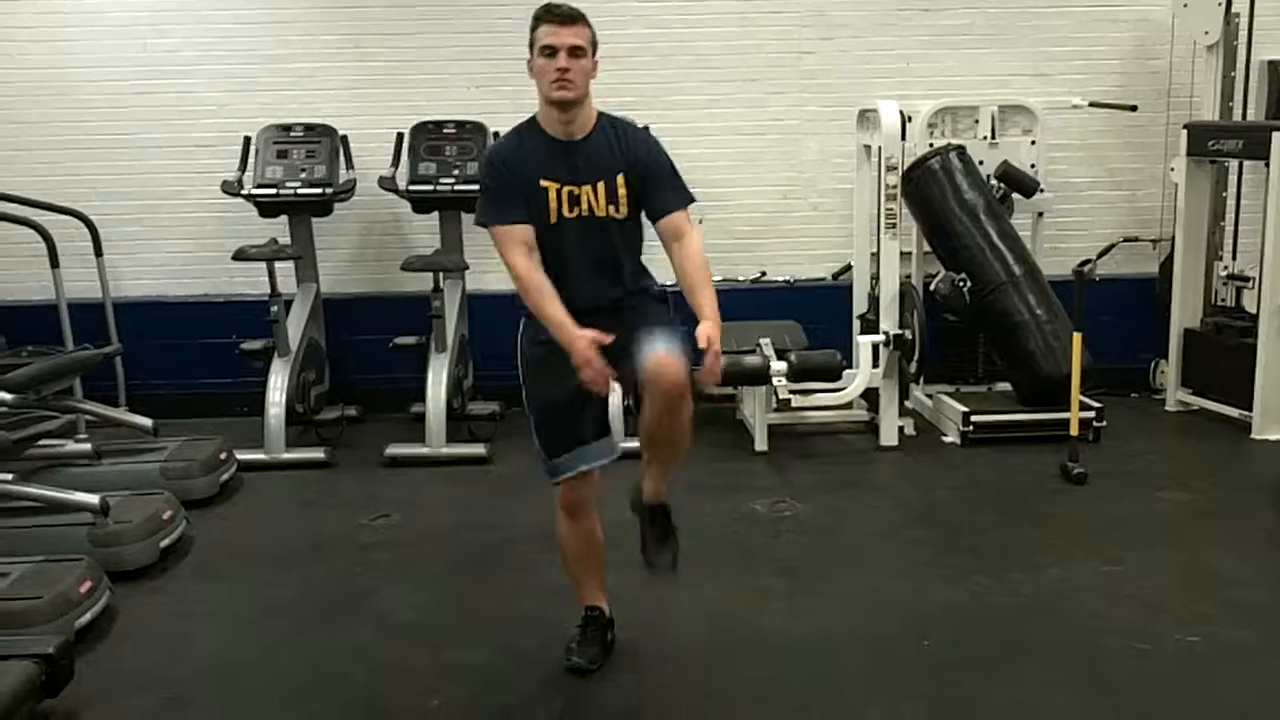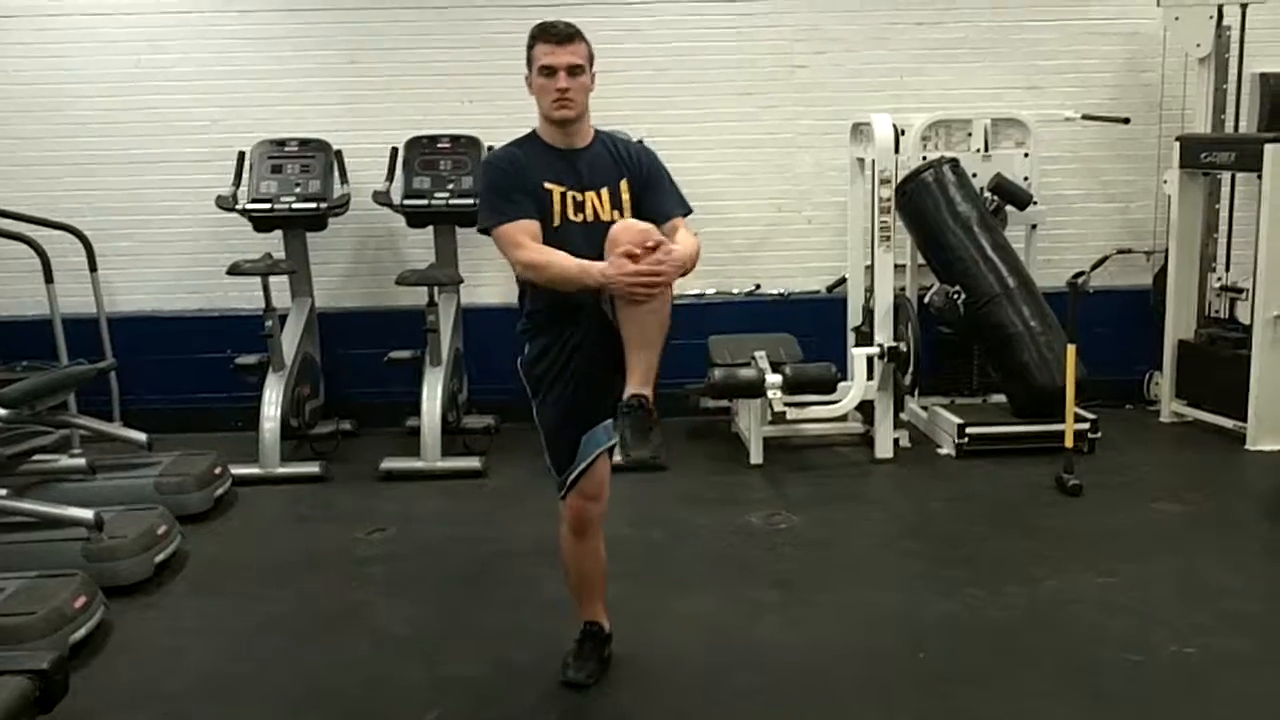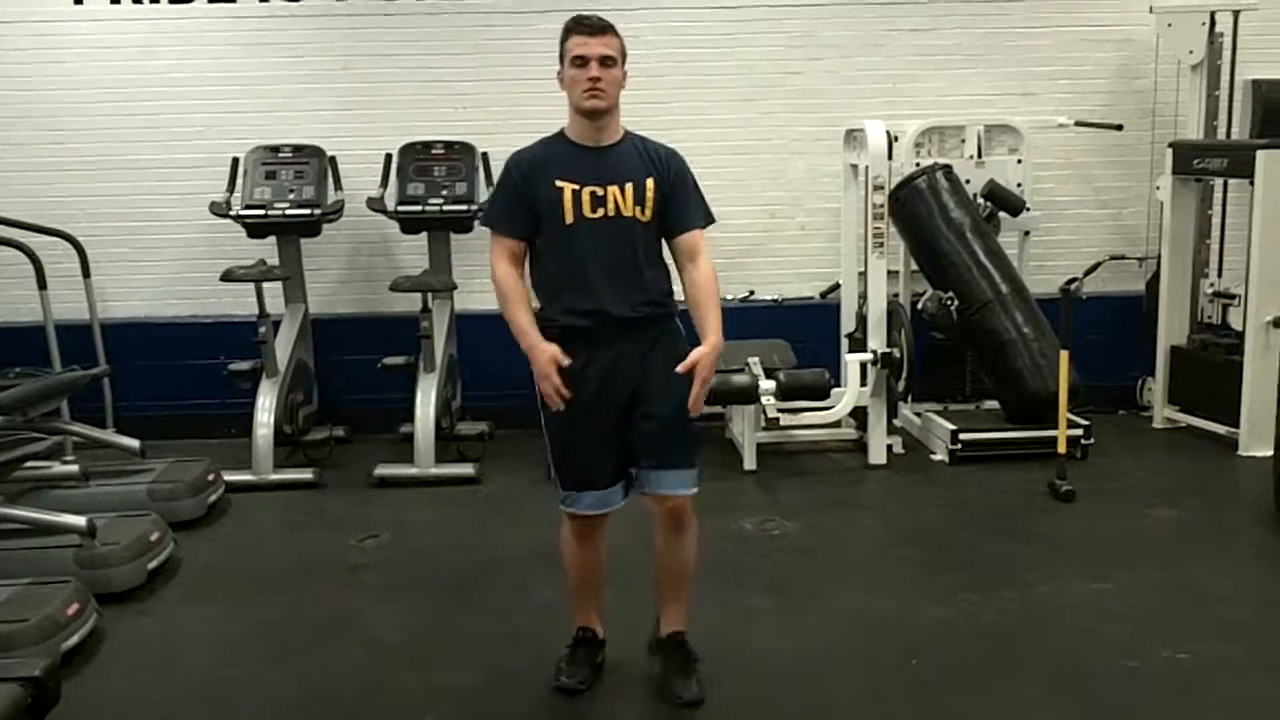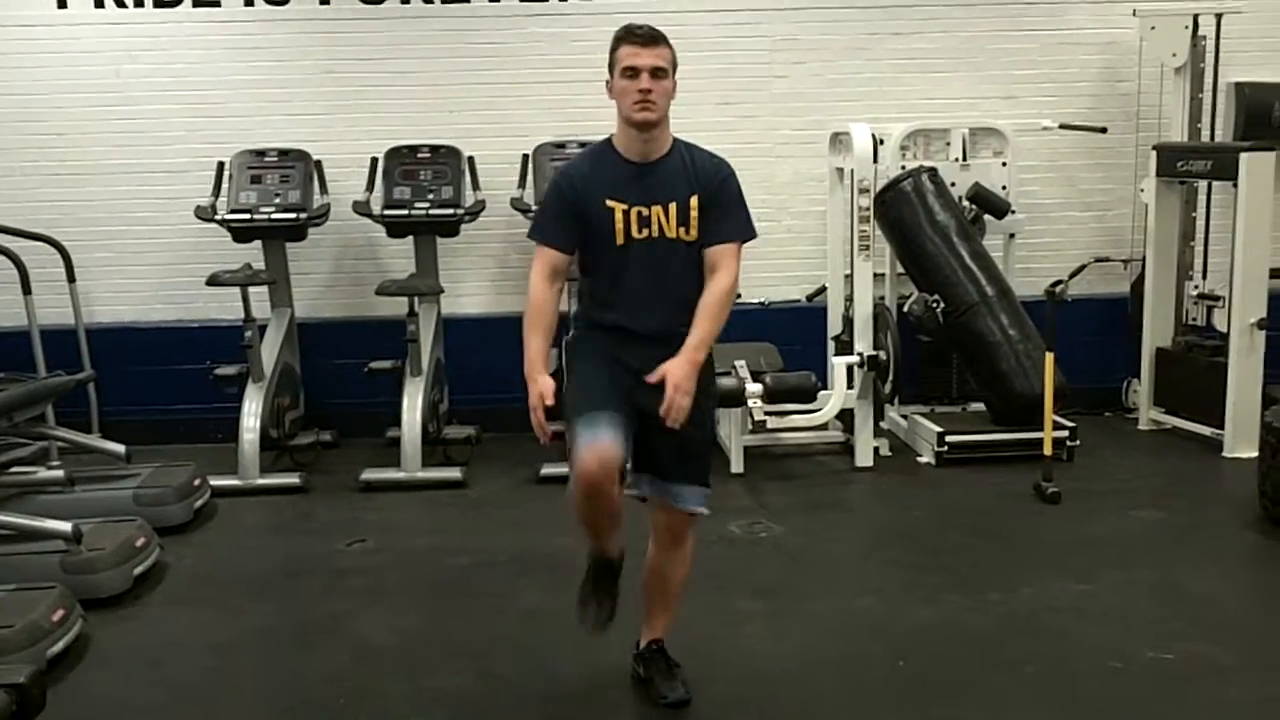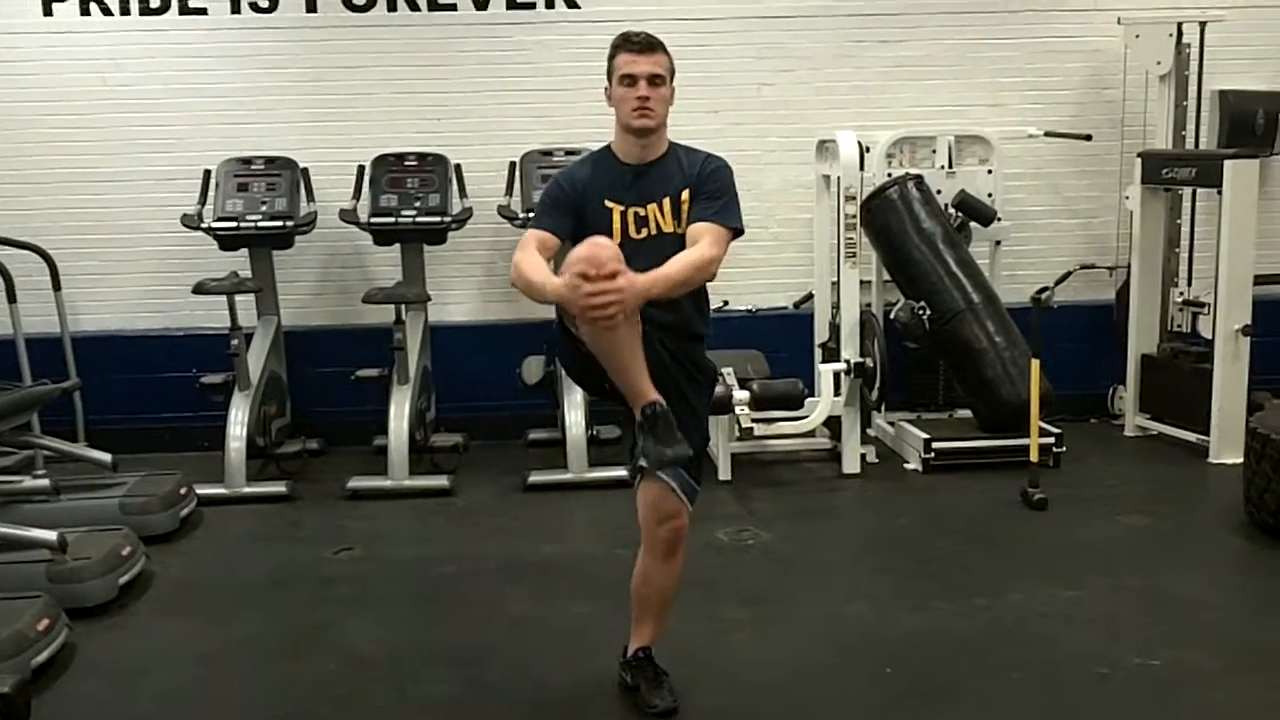
dt=0.5s
person 1, frame 1
left shoulder: (634, 145)
right shoulder: (507, 159)
left elbow: (681, 234)
right elbow: (521, 263)
left wrist: (709, 318)
right wrist: (570, 337)
left hip: (627, 317)
right hip: (555, 334)
left knee: (668, 376)
right knee: (573, 487)
left ankle: (653, 498)
right ankle: (595, 616)
person 1, frame 2
left shoulder: (633, 158)
right shoulder: (508, 167)
left elbow: (683, 236)
right elbow: (527, 256)
left wrist: (673, 257)
right wrist: (604, 274)
left hip: (628, 321)
right hip: (558, 341)
left knee: (635, 236)
right knee: (583, 503)
left ankle: (637, 402)
right ankle: (593, 631)
person 1, frame 3
left shoulder: (661, 163)
right shoulder: (531, 168)
left elbow: (694, 256)
right elbow: (506, 263)
left wrist: (711, 338)
right wrist: (534, 342)
left hip: (657, 349)
right hip: (575, 358)
left knee: (672, 506)
right knee: (584, 512)
left ankle: (673, 639)
right ankle: (587, 636)
person 1, frame 4
left shoulder: (710, 175)
right shoulder: (578, 178)
left elbow: (722, 274)
right elbow: (546, 276)
left wrist: (689, 360)
right wrist: (536, 370)
left hip: (681, 364)
right hip: (604, 350)
left knee: (676, 519)
right knee: (595, 466)
left ankle: (652, 647)
right ankle: (606, 557)
person 1, frame 5
left shoulder: (706, 173)
right shoulder: (578, 181)
left elbow: (707, 256)
right elbow: (524, 261)
left wrist: (640, 286)
right wrist: (565, 288)
left hip: (678, 355)
right hip: (600, 350)
left knee: (667, 521)
right knee: (594, 252)
left ankle: (639, 657)
right ankle: (652, 414)
